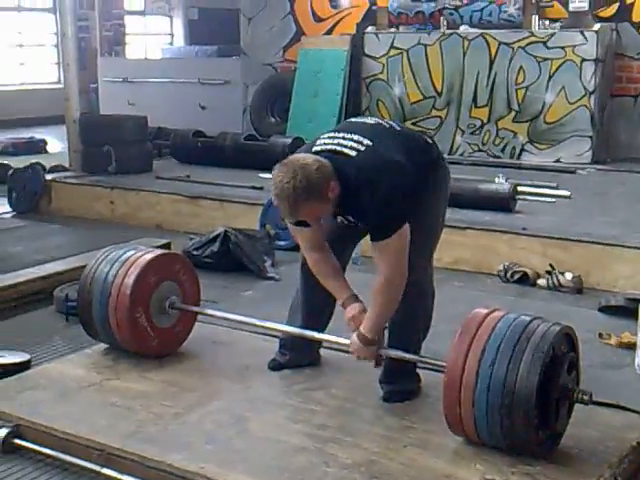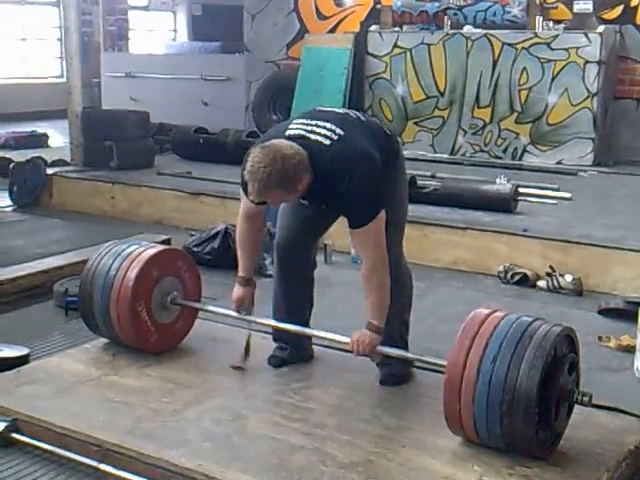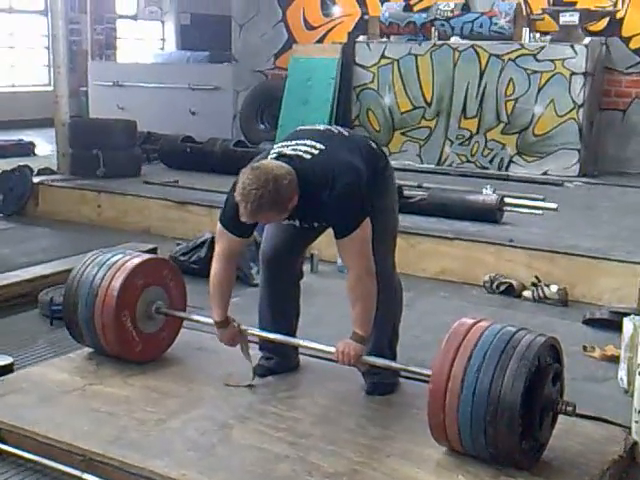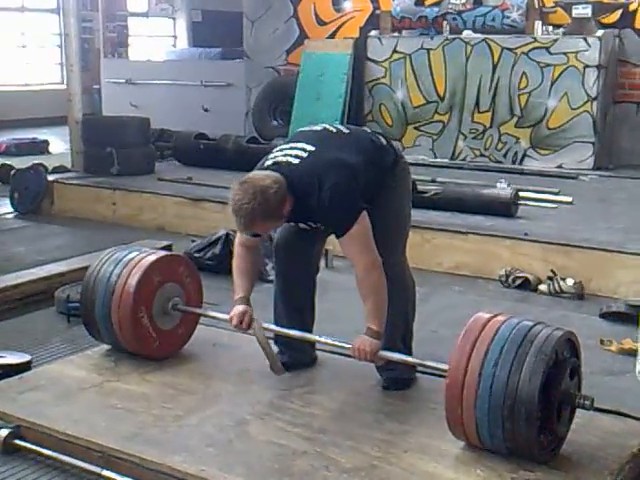
dt=1s
person 1, frame 1
left shoulder: (379, 190)
right shoulder: (297, 187)
left elbow: (392, 272)
right elbow: (316, 251)
left wrist: (367, 336)
right wrist: (349, 301)
left hip: (422, 176)
left knee: (413, 272)
right knee: (314, 263)
left ankle: (401, 370)
right ankle: (299, 347)
person 1, frame 2
left shoulder: (353, 179)
right shoulder: (262, 165)
left elbow: (372, 260)
right elbow: (250, 217)
left wrist: (374, 328)
right wrist: (244, 280)
left hip: (382, 166)
right hip: (315, 166)
left knee: (388, 258)
right knee: (288, 246)
left ankle: (393, 354)
right ankle: (292, 342)
person 1, frame 3
left shoulder: (339, 192)
right shoulder: (247, 192)
left elbow: (360, 270)
right elbow: (224, 255)
left wrist: (358, 337)
right wrist: (221, 320)
left hip: (371, 178)
left knee: (379, 268)
right knee: (274, 257)
right ankle: (278, 352)
person 1, frame 4
left shoulder: (332, 194)
right shoulder: (258, 194)
left elbow: (367, 264)
right elbow: (245, 245)
left wrist: (373, 332)
right wrist: (241, 299)
left hip: (383, 173)
left knee: (388, 262)
right knee: (288, 250)
left ankle: (396, 359)
right ankle: (294, 348)
